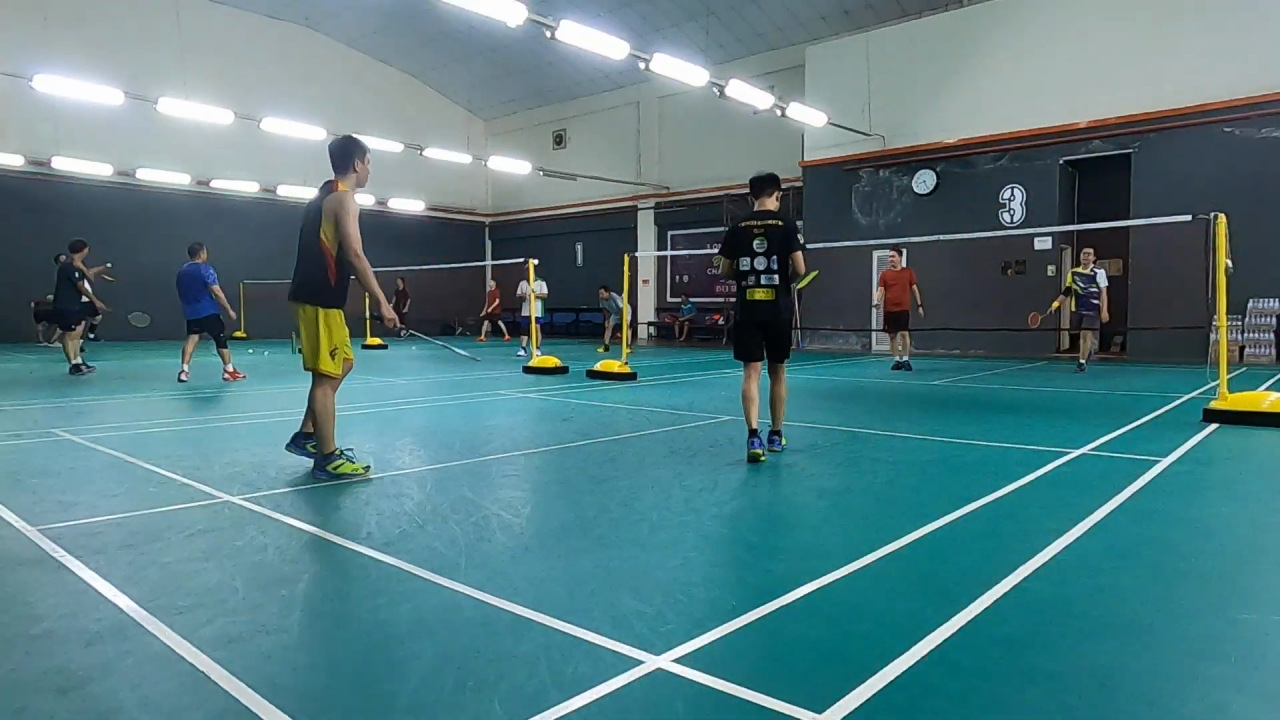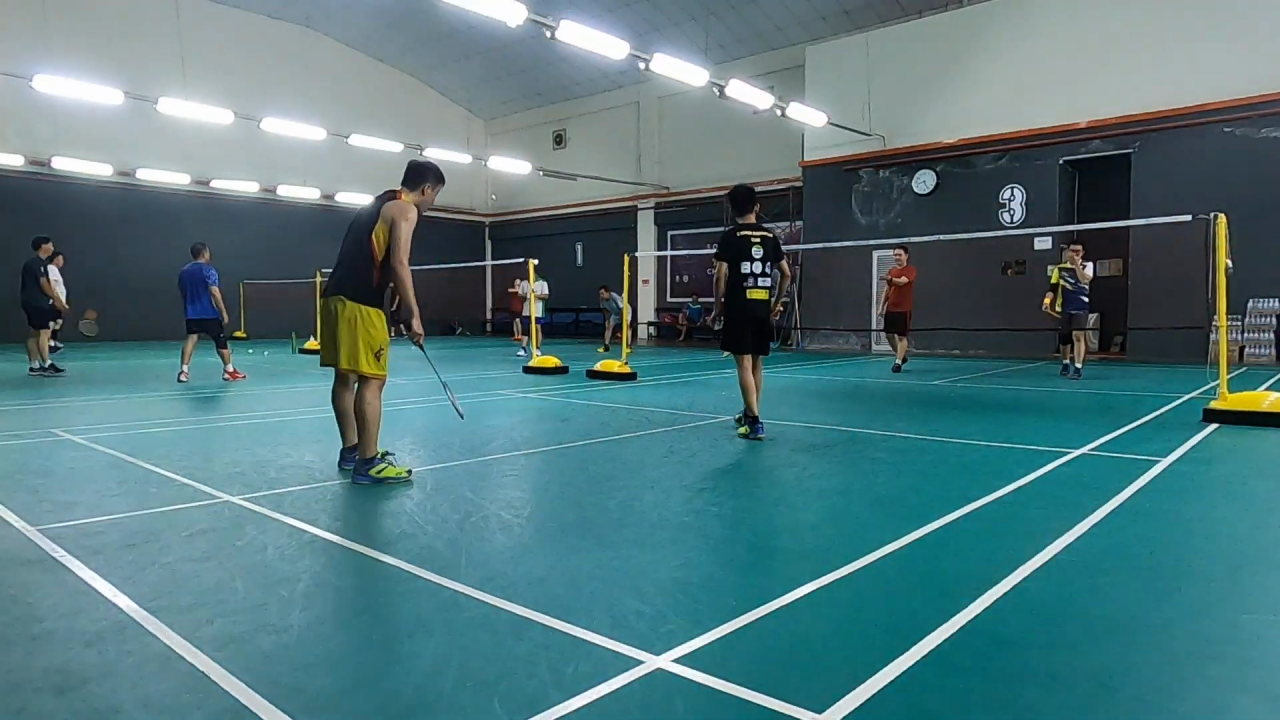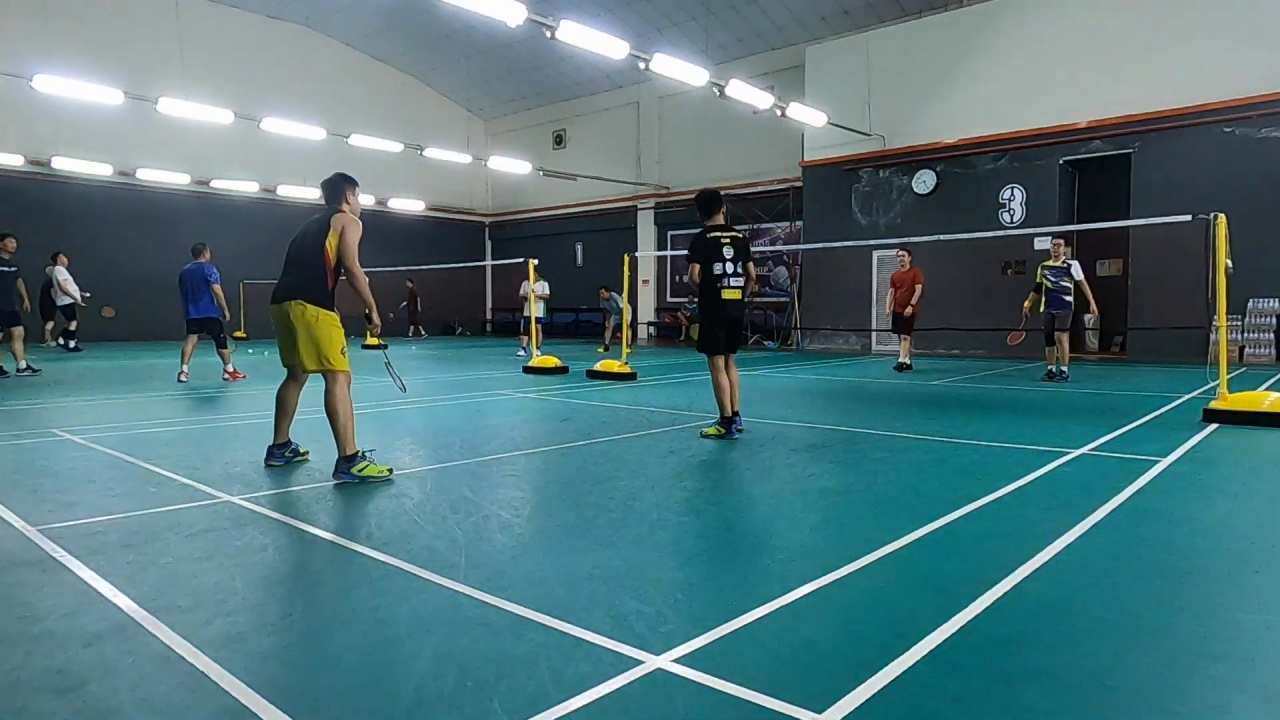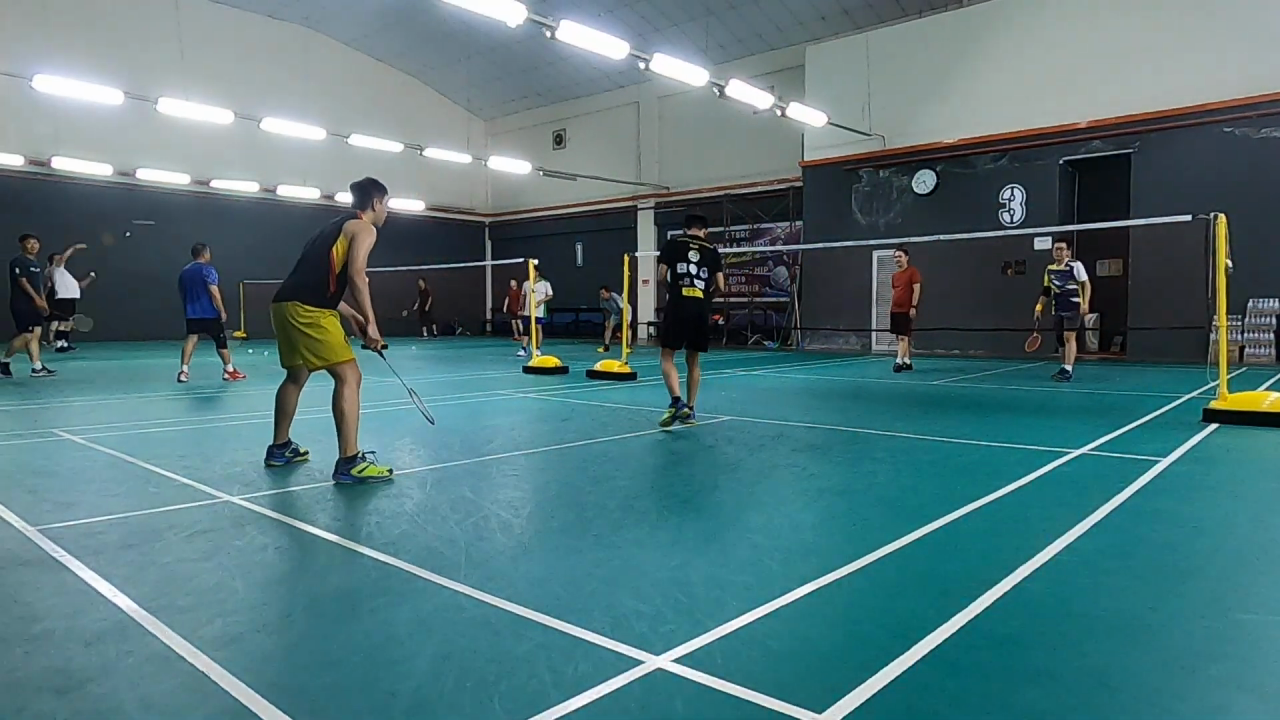
dt=1s
person 1, frame 1
left shoulder: (324, 197)
right shoulder: (343, 199)
right elbow: (355, 255)
right wrist: (382, 303)
left hip: (314, 297)
right hip: (321, 301)
left knee: (340, 365)
right knee: (327, 376)
left ankle: (308, 434)
right ankle: (327, 458)
person 1, frame 2
left shoulder: (377, 205)
right shoulder: (406, 209)
right elbow: (399, 264)
right wrist: (413, 315)
left hip: (336, 296)
right hip: (359, 302)
left knee: (346, 377)
right knee: (372, 379)
left ankle: (351, 450)
right ankle: (367, 463)
person 1, frame 3
left shoulder: (313, 224)
right shoulder: (349, 221)
right elbow: (351, 266)
right wrist: (372, 309)
left hip: (282, 302)
right hip: (310, 305)
left knee: (296, 374)
right knee: (338, 377)
left ankle: (280, 447)
right ankle: (349, 460)
person 1, frame 4
left shoulder: (337, 227)
right shoulder: (364, 228)
right elbow: (356, 274)
left wrist: (352, 316)
right wrist: (371, 322)
left hip: (285, 304)
right hip: (307, 309)
left knee: (297, 375)
right knee: (349, 376)
left ankle: (280, 447)
right ankle: (349, 462)
person 2, frame 1
left shoulder: (737, 228)
right shoulder: (786, 225)
left elbow: (725, 270)
right elbow: (799, 269)
right wrist: (784, 280)
left hip: (747, 309)
right hip: (778, 309)
left knee: (751, 373)
right knee: (777, 371)
left ankle: (754, 436)
right ankle: (776, 434)
person 2, frame 2
left shoulder: (731, 236)
right shoulder: (770, 237)
left elbow: (721, 275)
right elbow: (786, 273)
left wrist: (718, 305)
right wrist: (776, 302)
left hip: (739, 307)
right hip: (763, 308)
left knee: (744, 364)
right knee: (756, 363)
left ankle: (754, 423)
right ankle: (750, 414)
person 2, frame 3
left shoulder: (701, 239)
right shoulder: (740, 237)
left elbow: (694, 276)
right elbow: (751, 276)
left wrist: (702, 291)
left hip: (713, 308)
right hip: (736, 308)
left knee: (717, 364)
right knee: (729, 361)
left ankle: (727, 423)
right ankle: (735, 416)
person 2, frame 4
left shoulder: (673, 244)
right shoulder: (712, 250)
left elbow: (661, 276)
right elbow: (720, 286)
left hip: (678, 307)
right hip: (702, 309)
left knee: (667, 357)
right knee: (693, 360)
left ankle: (677, 402)
right ankle: (688, 409)
